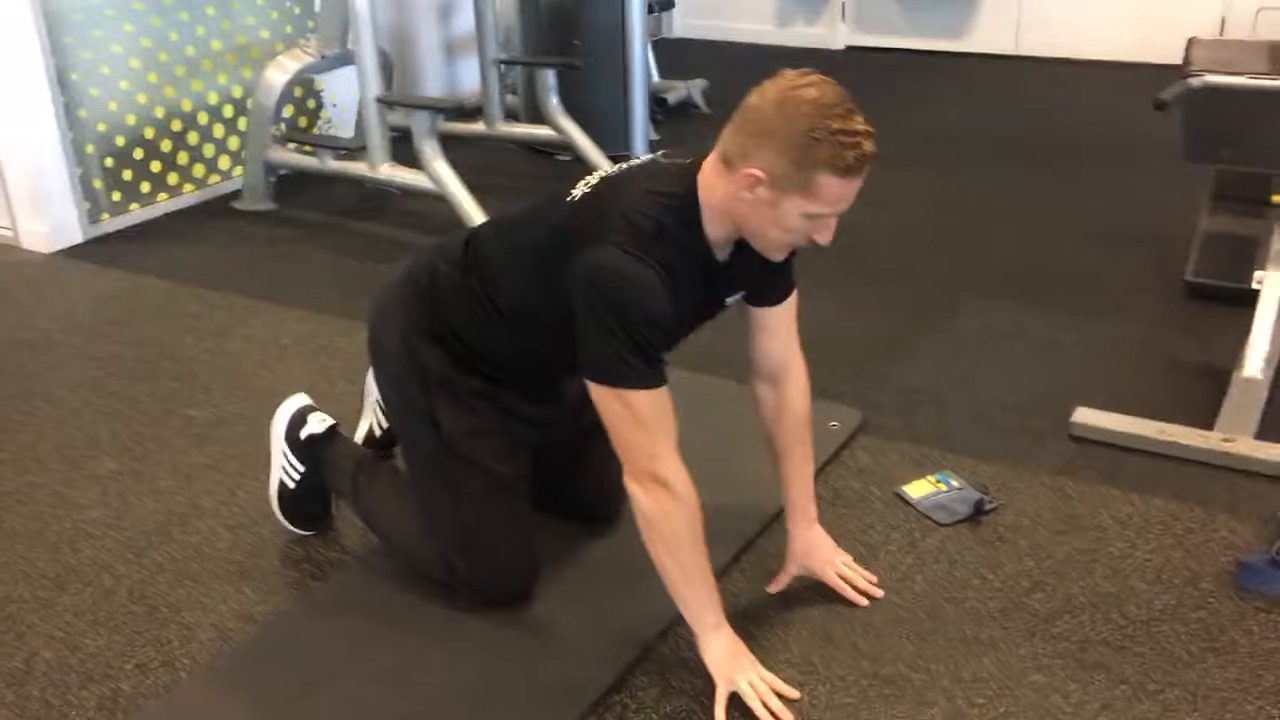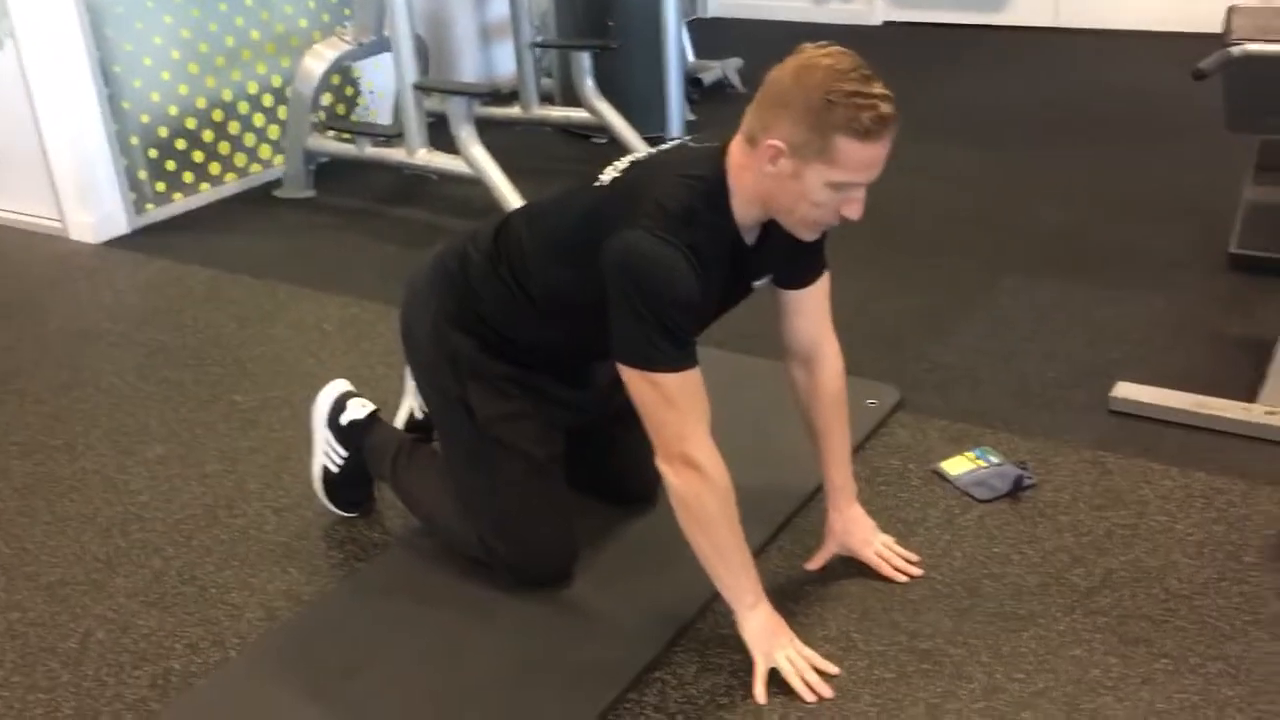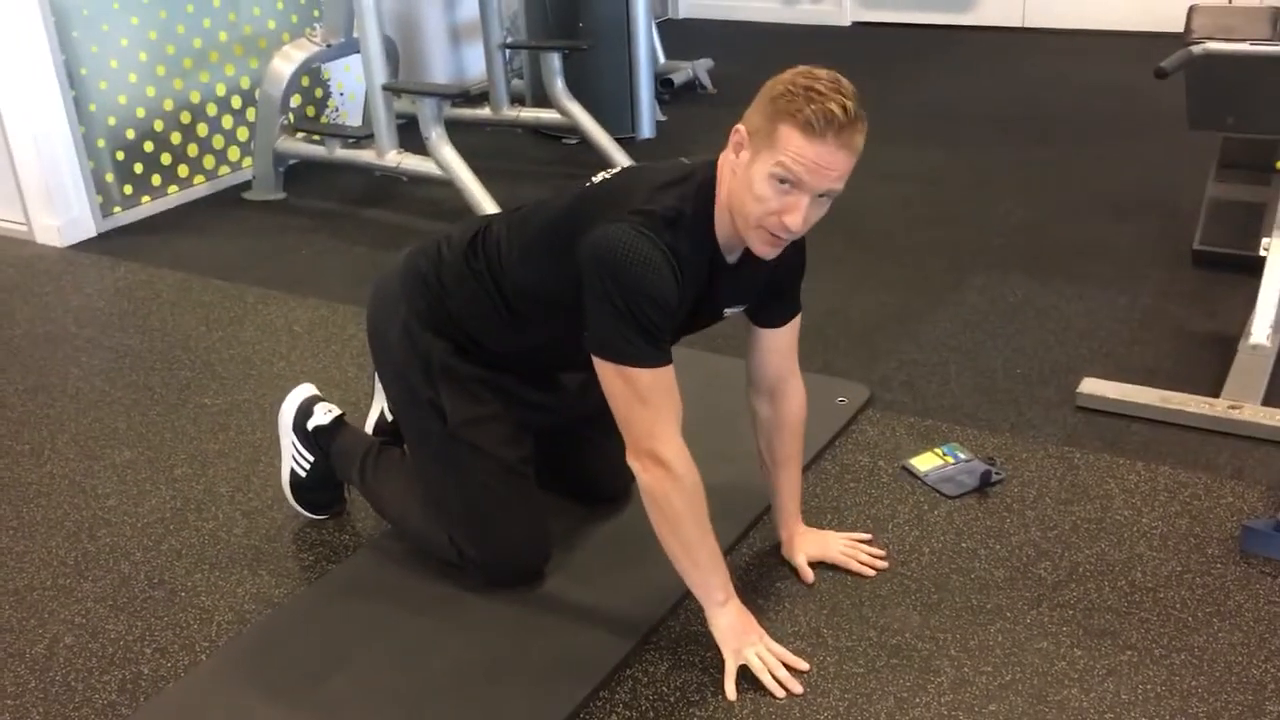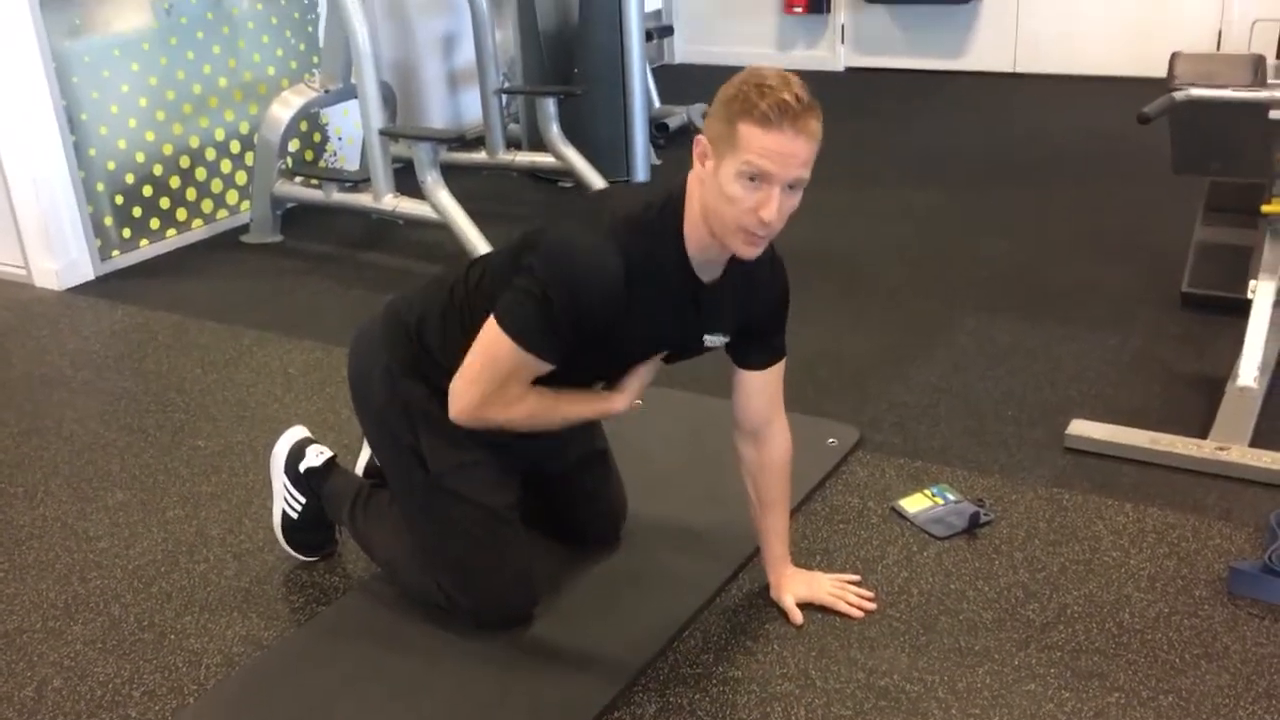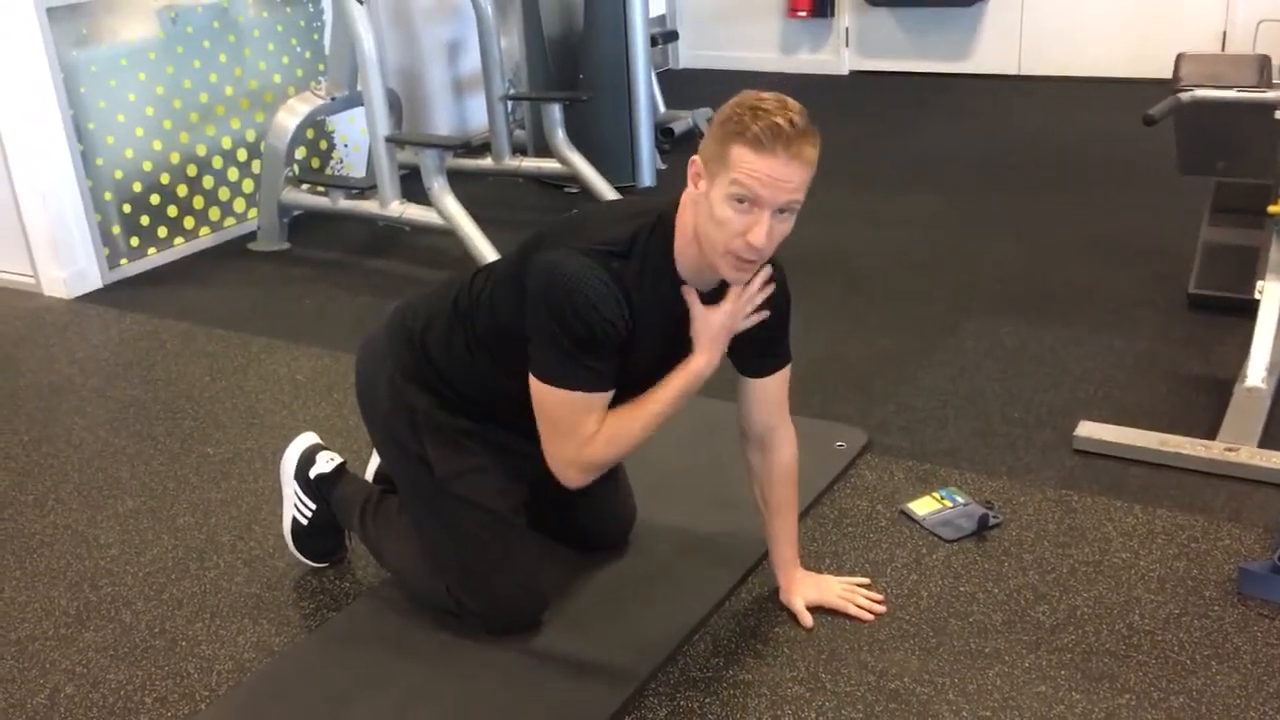
dt=1s
person 1, frame 1
left shoulder: (754, 216)
right shoulder: (626, 261)
left elbow: (779, 374)
right elbow: (654, 474)
left wrist: (804, 528)
right wrist: (716, 637)
left hip: (532, 345)
right hip: (436, 342)
left knee: (596, 503)
right knee: (495, 575)
left ankle: (403, 416)
right ankle: (319, 448)
person 1, frame 2
left shoulder: (788, 200)
right shoulder: (655, 246)
left elbow: (814, 354)
right elbow: (686, 456)
left wrist: (844, 508)
right wrist: (754, 613)
left hip: (564, 333)
right hip: (468, 329)
left knee: (632, 485)
right knee: (536, 555)
left ankle: (469, 415)
right ankle: (363, 434)
person 1, frame 3
left shoulder: (774, 238)
right shoulder: (636, 248)
left elbow: (776, 388)
right elbow: (656, 453)
left wrist: (792, 527)
right wrist: (724, 610)
left hip: (533, 337)
right hip: (433, 328)
left knee: (604, 484)
right knee: (508, 554)
right ankle: (329, 440)
person 1, frame 4
left shoulder: (759, 279)
right shoulder: (593, 256)
left elbow: (760, 427)
right elbow: (473, 401)
left wrist: (781, 568)
right wrist: (612, 401)
left hip: (525, 379)
right hip: (413, 371)
left knee: (597, 527)
right knee: (497, 598)
right ankle: (321, 483)
person 1, frame 5
left shoulder: (758, 285)
right shoulder: (582, 277)
left elbow: (768, 434)
right elbow: (576, 463)
left wrist: (791, 571)
right wrist: (697, 361)
left hip: (531, 391)
right hip: (423, 383)
left knee: (605, 531)
right knee: (507, 602)
right ankle: (332, 488)
